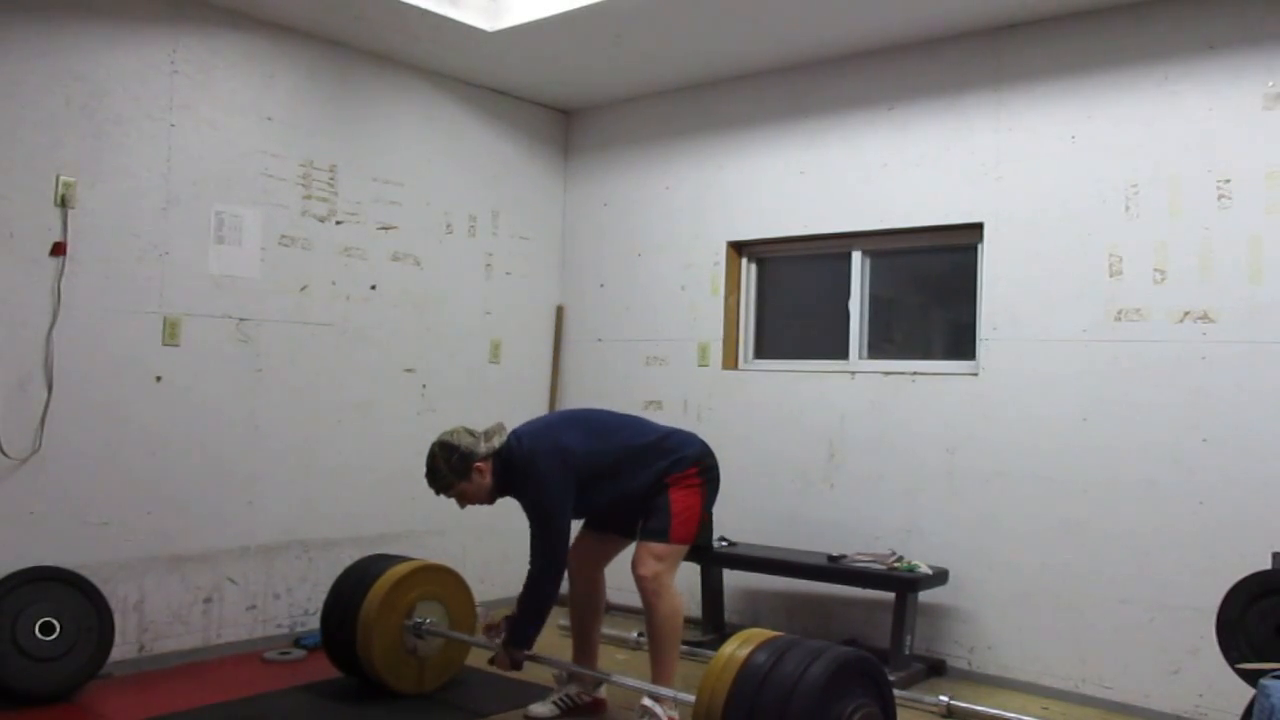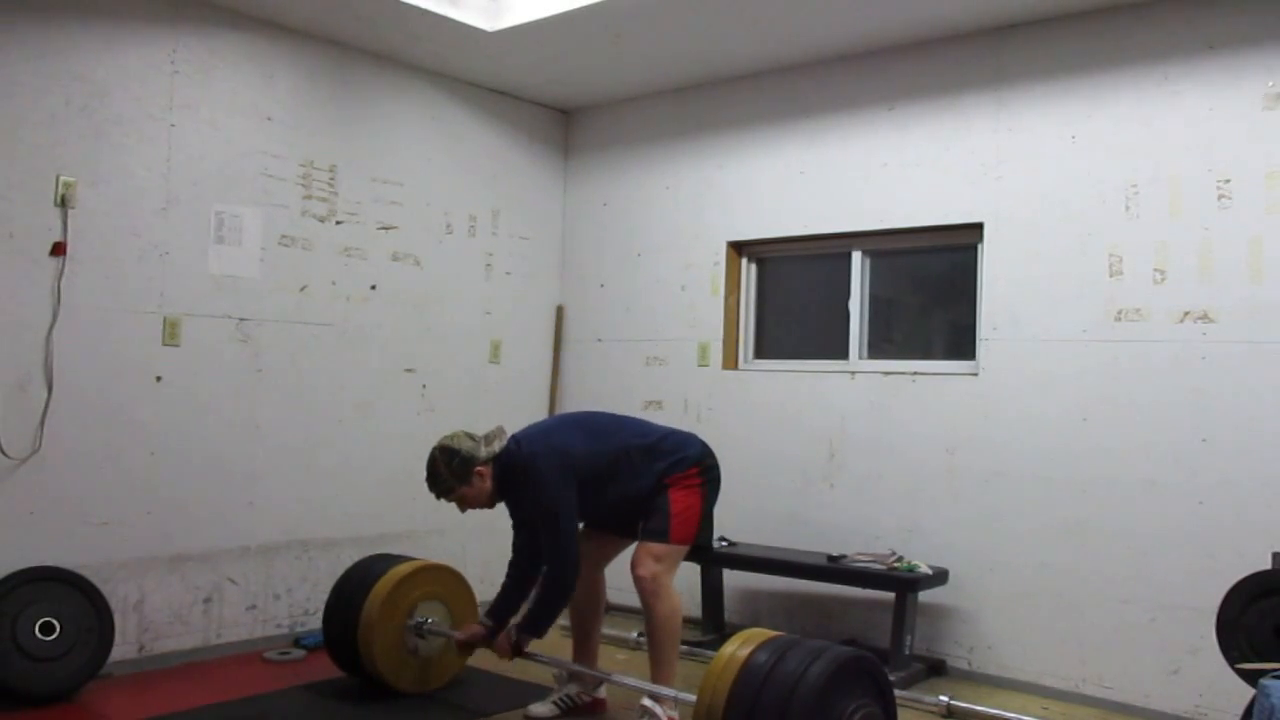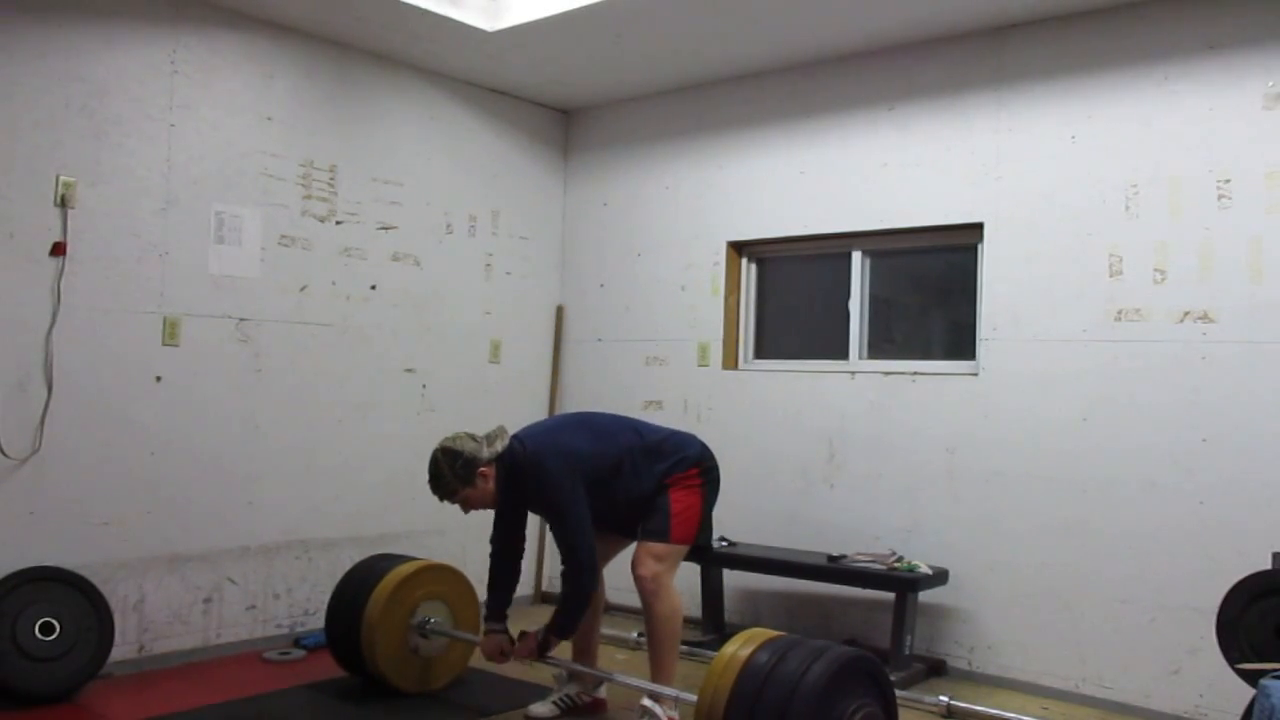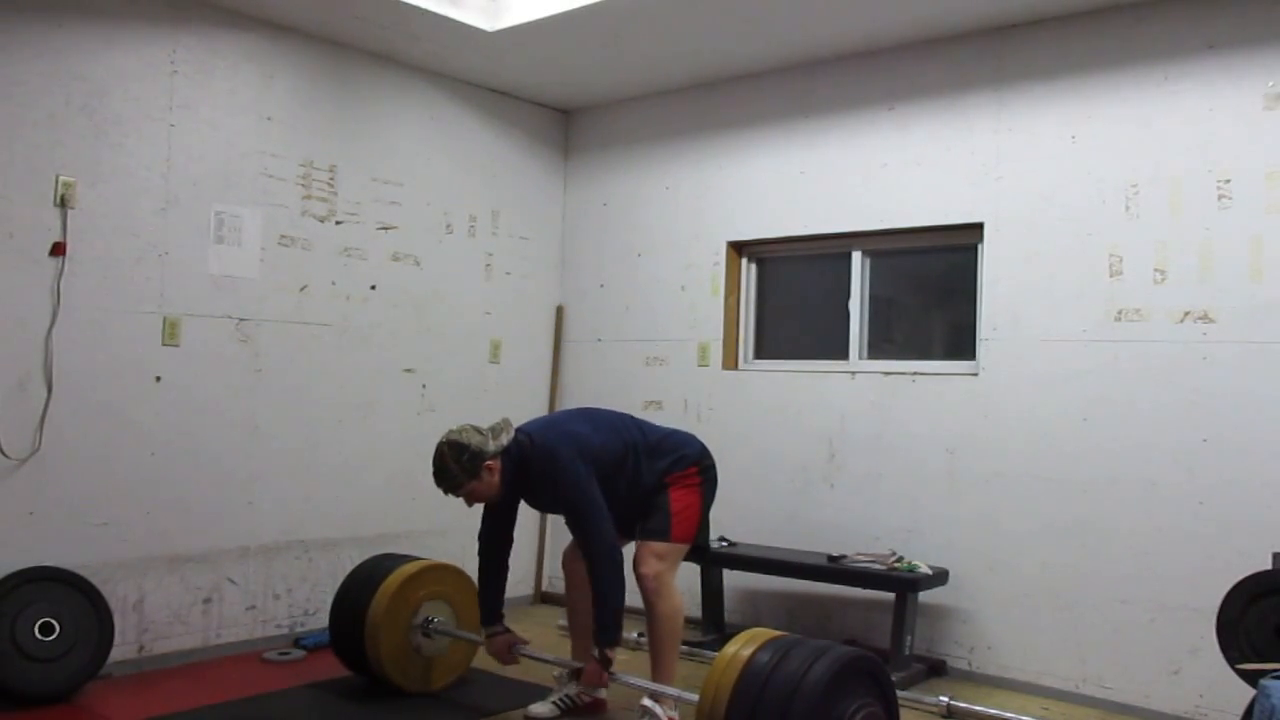
dt=0.2s
person 1, frame 1
left shoulder: (539, 467)
right shoulder: (515, 461)
left elbow: (550, 563)
right elbow: (547, 554)
left wrist: (515, 644)
right wrist: (518, 618)
left hip: (682, 470)
right hip: (637, 479)
left knee: (650, 572)
right knee: (582, 561)
right ankle: (585, 686)
person 1, frame 2
left shoulder: (540, 471)
right shoulder: (512, 467)
left elbow: (562, 565)
right elbow: (528, 554)
left wrist: (522, 634)
right wrist: (491, 621)
left hip: (683, 470)
right hip: (637, 480)
left knee: (649, 573)
right knee: (585, 562)
right ankle: (586, 687)
person 1, frame 3
left shoulder: (547, 469)
right shoulder: (510, 467)
left elbow: (584, 562)
right elbow: (507, 550)
left wrist: (549, 638)
right wrist: (494, 625)
left hip: (682, 471)
right hip: (635, 483)
left knee: (649, 573)
right knee: (576, 560)
right ankle: (585, 688)
person 1, frame 4
left shoulder: (557, 462)
right shoulder: (508, 461)
left elbow: (604, 552)
right elbow: (493, 544)
left wrist: (604, 648)
right wrist: (492, 626)
left hip: (680, 471)
right hip: (632, 482)
left knee: (651, 572)
right knee: (575, 562)
right ankle: (584, 688)
